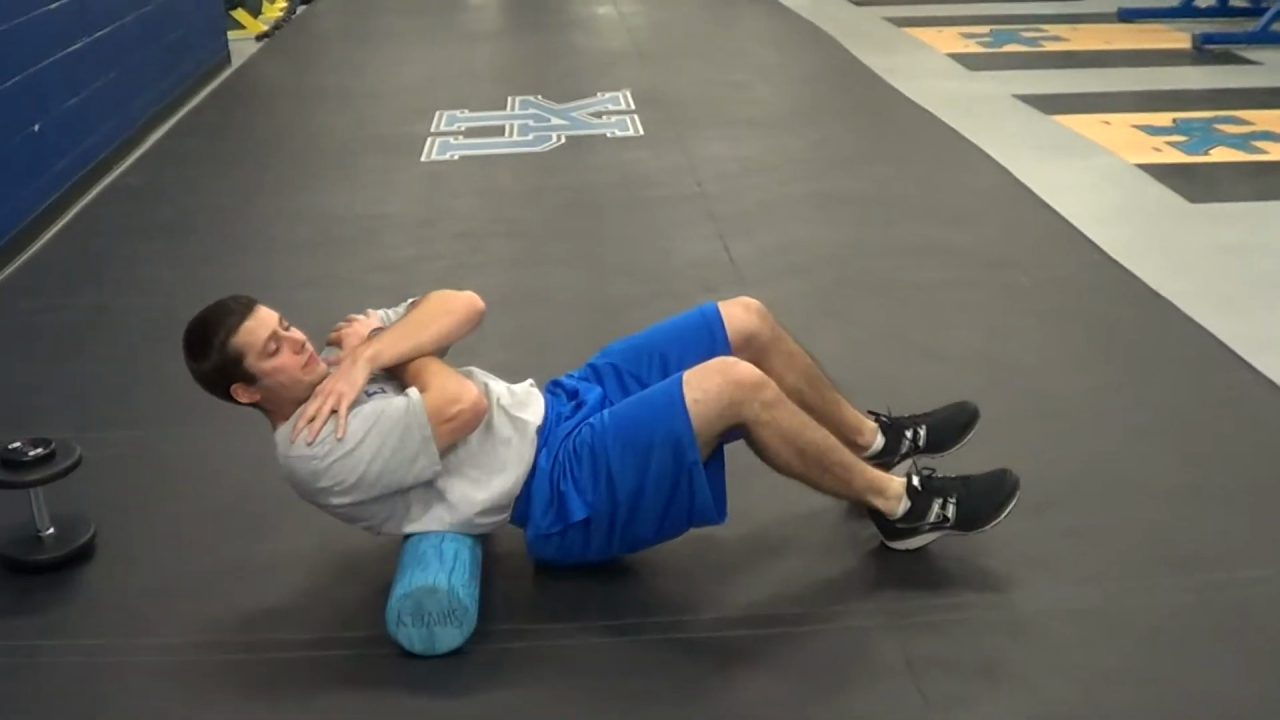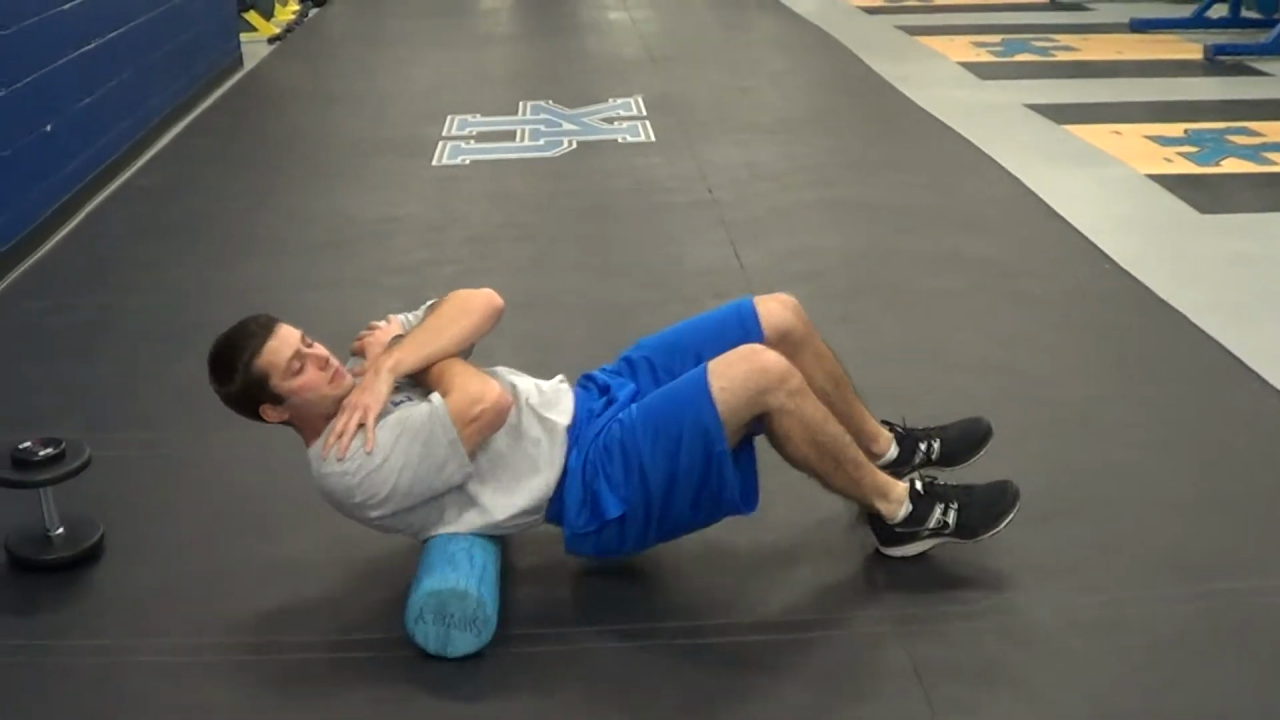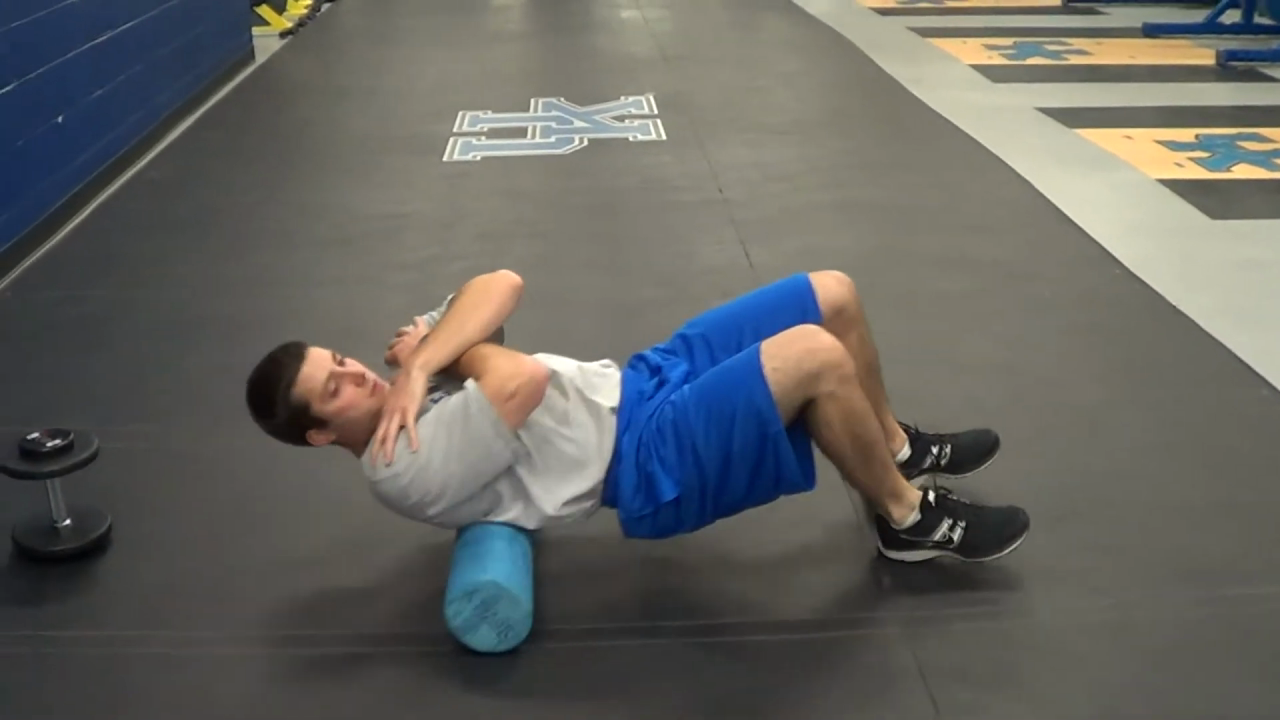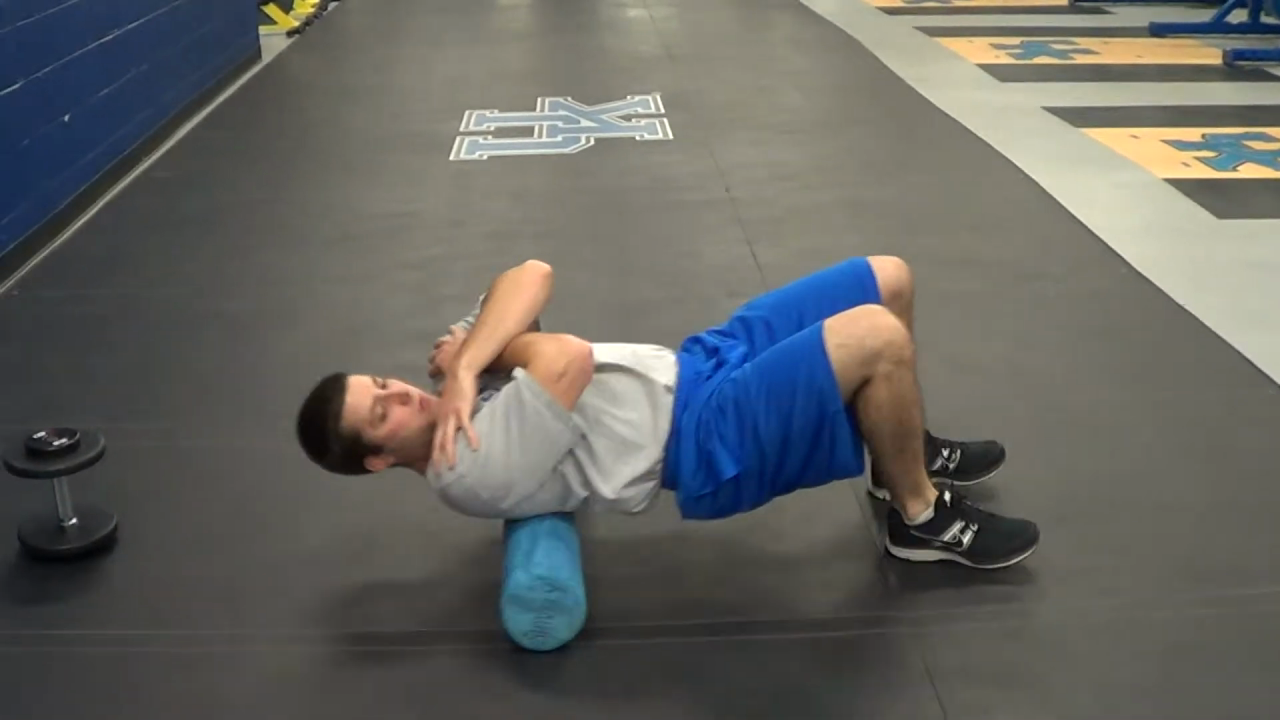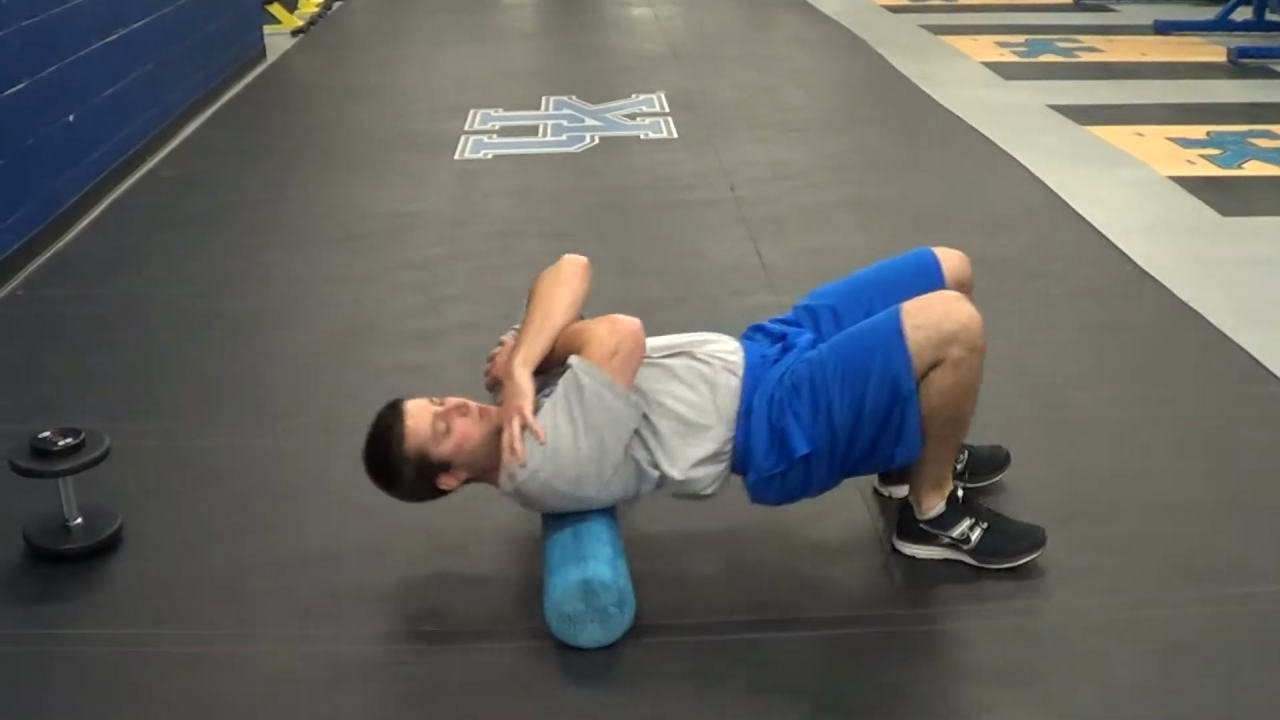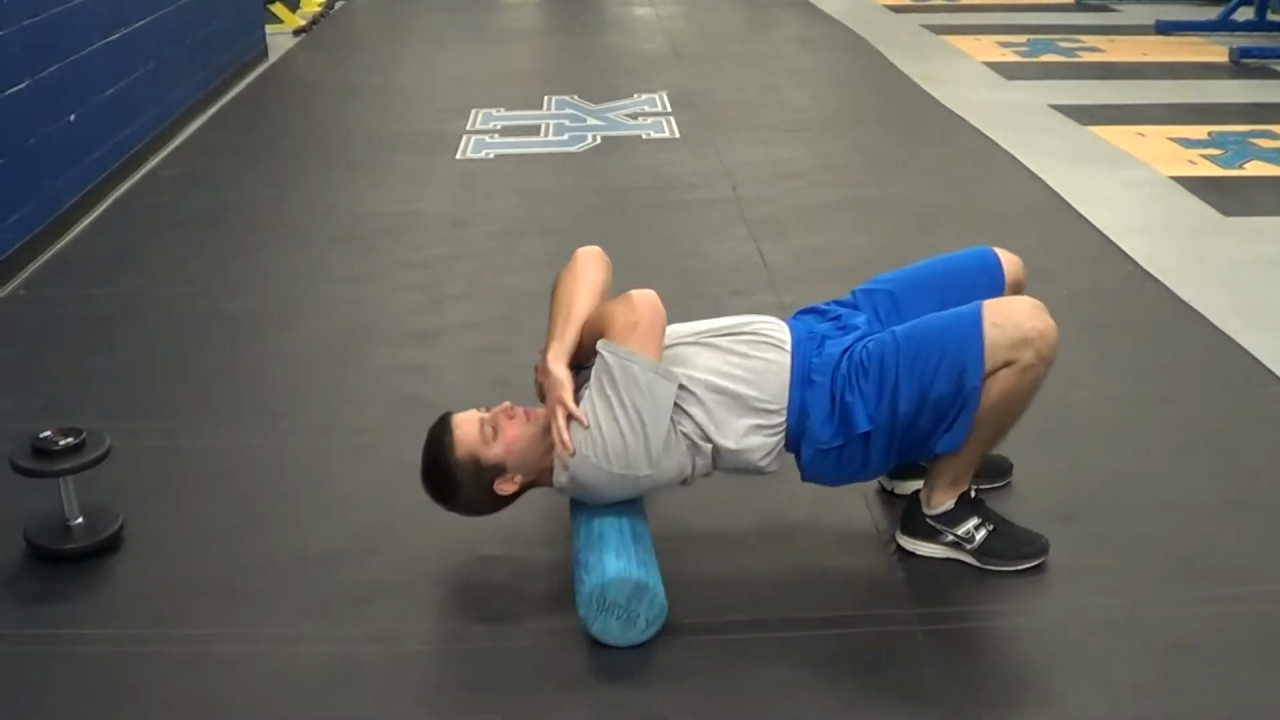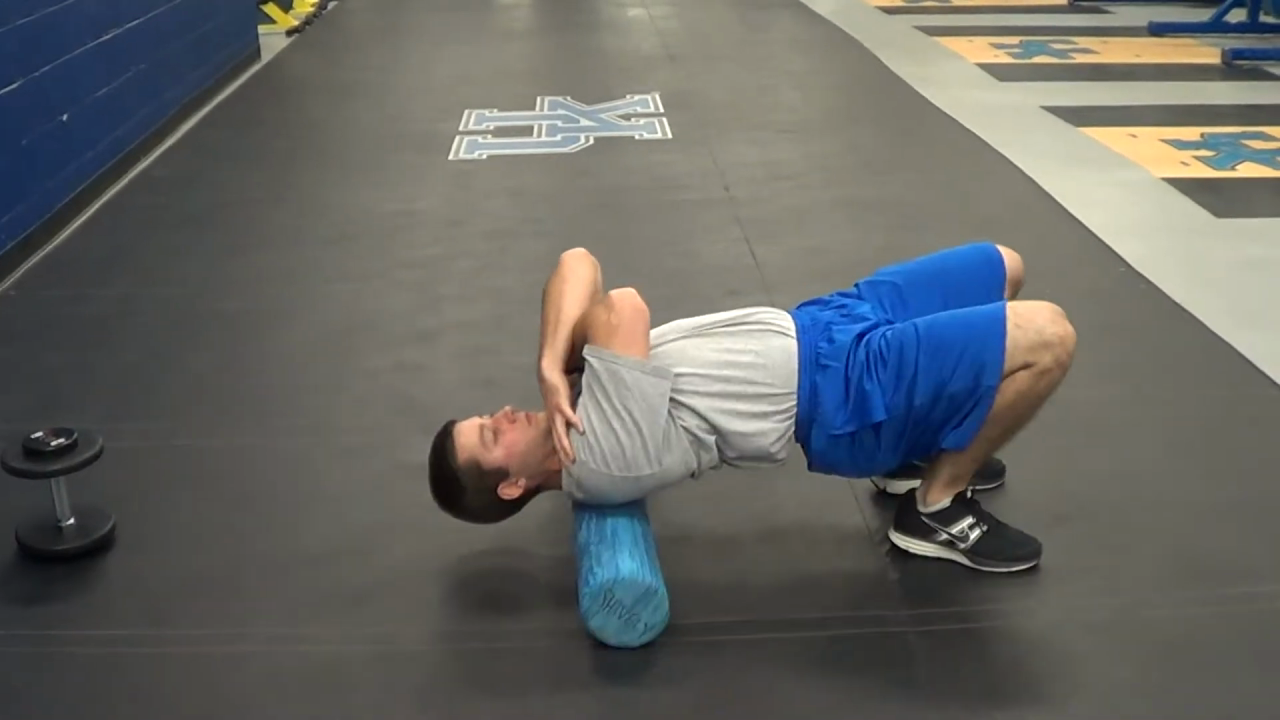
dt=0.2s
person 1, frame 1
left shoulder: (339, 364)
right shoulder: (316, 457)
left elbow: (465, 304)
right elbow: (462, 408)
left wrist: (367, 355)
right wrist: (393, 349)
left hip: (559, 407)
right hip: (565, 490)
left knee: (745, 321)
right knee: (739, 384)
left ankle: (873, 440)
right ankle: (900, 503)
person 1, frame 2
left shoulder: (362, 372)
right shoulder: (349, 470)
left elbow: (483, 302)
right elbow: (487, 407)
left wrist: (393, 361)
right wrist: (408, 356)
left hip: (588, 402)
right hip: (594, 485)
left knee: (780, 316)
right knee: (763, 372)
left ankle: (884, 448)
right ankle: (900, 510)
person 1, frame 3
left shoulder: (407, 384)
right shoulder: (404, 472)
left elbow: (503, 285)
right elbow: (523, 384)
left wrist: (422, 365)
right wrist: (447, 354)
left hip: (636, 386)
right hip: (648, 464)
left knee: (832, 296)
right knee: (814, 356)
left ankle: (896, 448)
right ankle: (910, 518)
person 1, frame 4
left shoulder: (453, 384)
right shoulder: (470, 473)
left elbow: (534, 274)
right elbow: (569, 363)
left wrist: (468, 364)
right wrist: (497, 344)
left hip: (691, 369)
right hip: (707, 443)
left knee: (887, 278)
right knee: (879, 337)
left ankle: (906, 452)
right ankle: (922, 518)
person 1, frame 5
left shoulder: (512, 403)
right shoulder: (545, 470)
left elbow: (571, 267)
right elbow: (624, 340)
left wrist: (521, 364)
right wrist: (529, 361)
left hip: (755, 355)
right hip: (773, 424)
left knee: (948, 269)
right knee: (953, 326)
left ankle: (914, 455)
right ankle: (934, 514)
person 1, frame 6
left shoulder: (562, 410)
right shoulder: (597, 461)
left elbow: (589, 259)
right elbow: (645, 311)
left wrist: (559, 355)
right wrist: (575, 345)
right hip: (829, 398)
left knee: (1003, 272)
right knee: (1029, 331)
left ankle: (924, 457)
right ankle: (942, 510)
person 1, frame 7
left shoulder: (573, 404)
right shoulder: (602, 464)
left elbow: (576, 261)
right elbow: (625, 308)
left wrist: (553, 361)
right wrist: (569, 351)
right hip: (839, 389)
left knee: (1002, 269)
right knee: (1048, 336)
left ankle: (919, 455)
right ankle: (937, 509)
